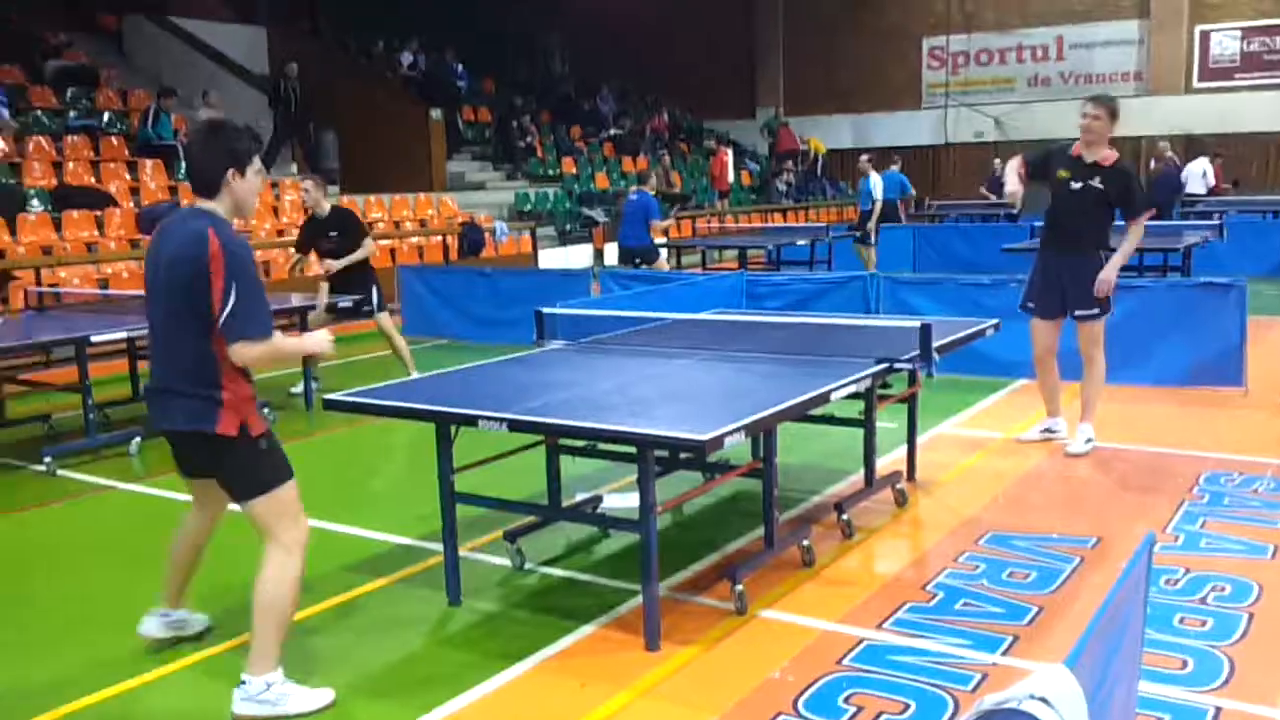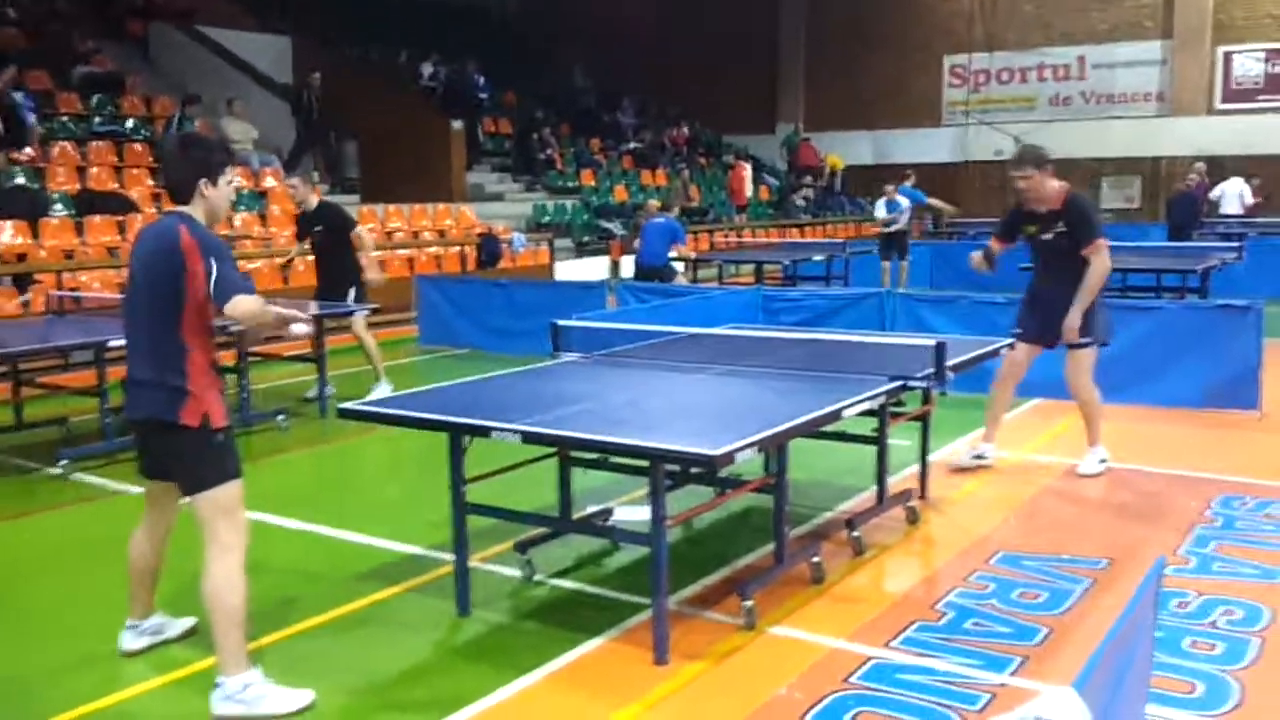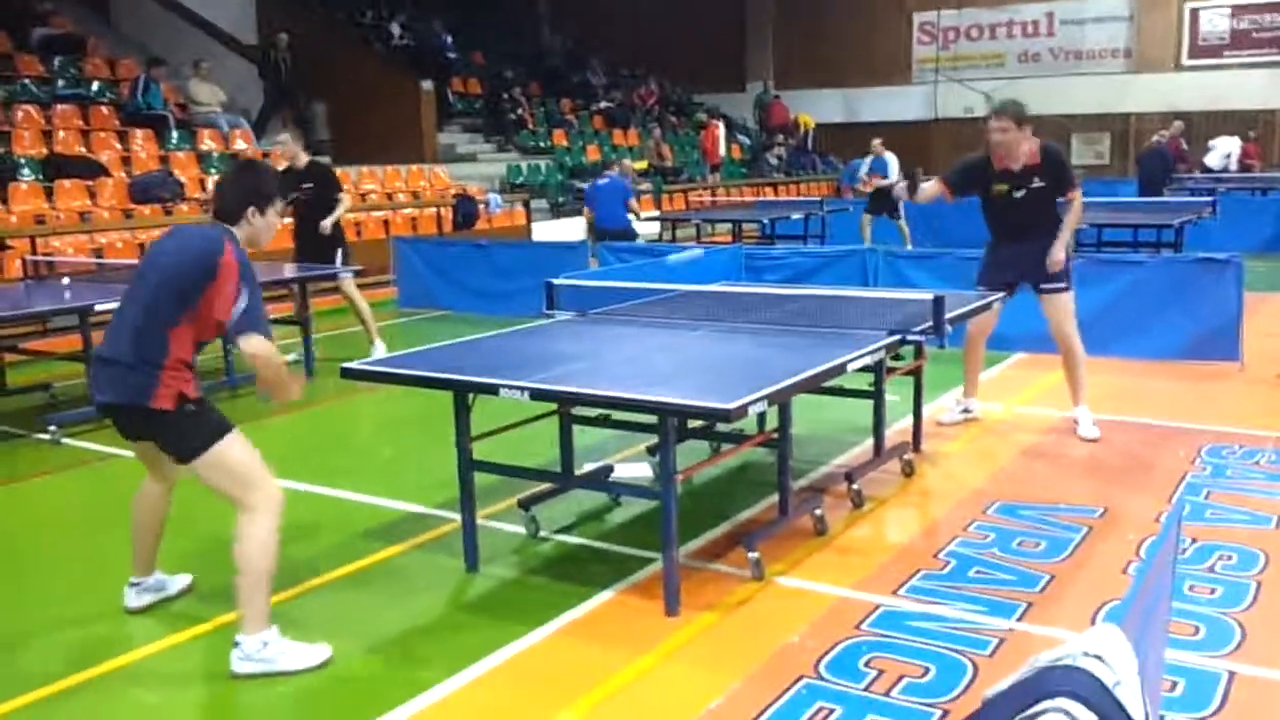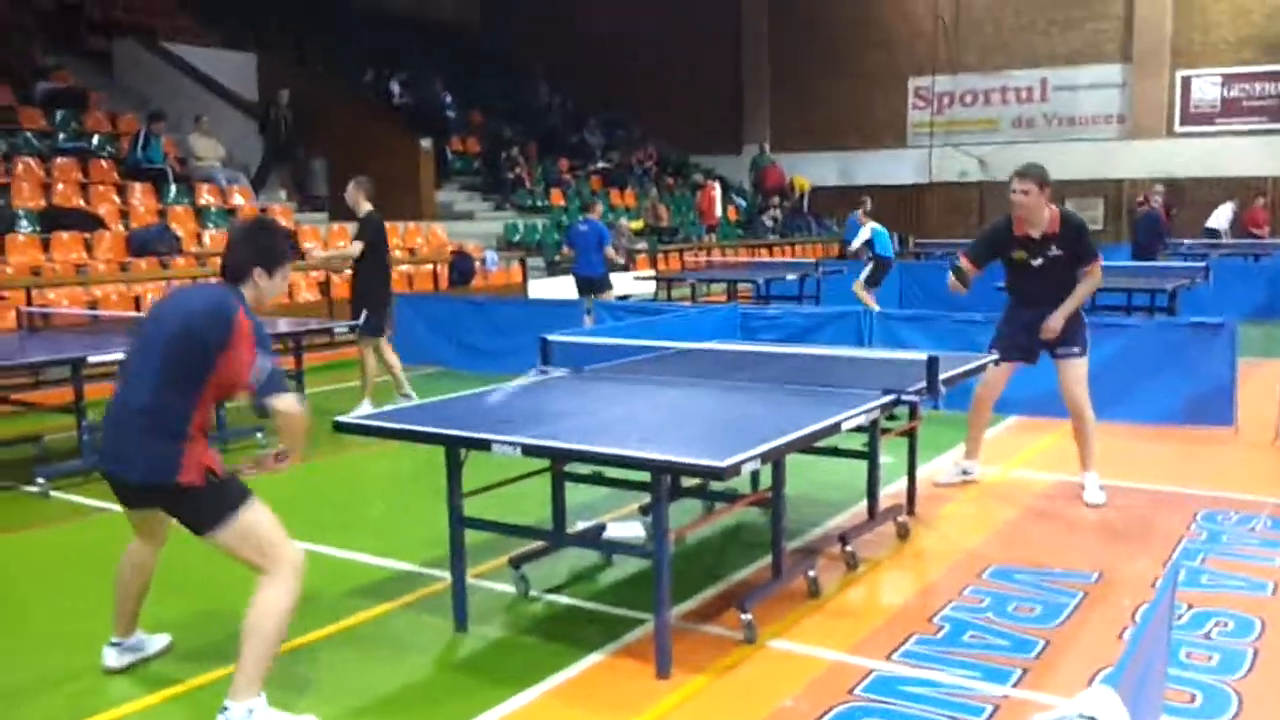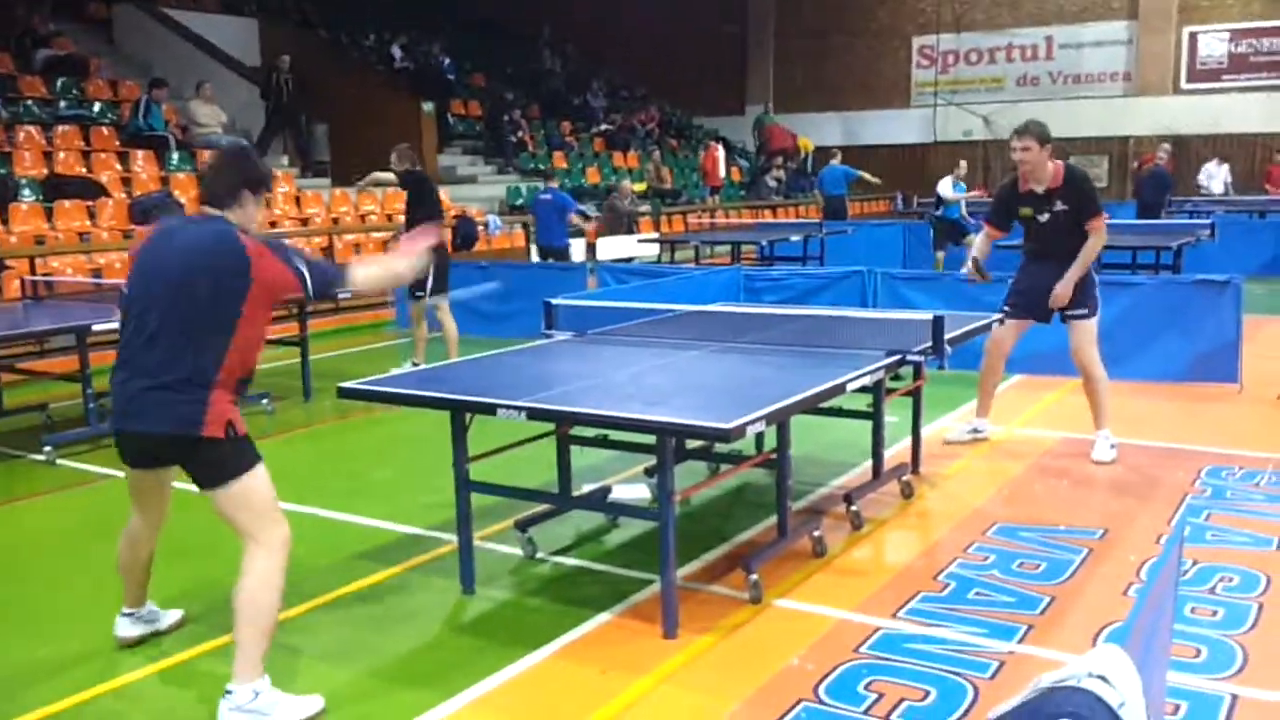
dt=1s
person 1, frame 1
left shoulder: (167, 232)
right shoulder: (226, 246)
right elbow: (247, 350)
left wrist: (277, 336)
right wrist: (308, 345)
left hip: (177, 403)
right hip: (222, 412)
left knee: (208, 505)
right knee: (288, 536)
left ankle: (167, 613)
person 1, frame 2
left shoulder: (154, 235)
right shoulder: (194, 238)
right elbow: (241, 307)
left wrist: (270, 314)
right wrist: (267, 317)
left hip: (146, 398)
right hip: (186, 405)
left knee: (157, 512)
right knee: (227, 537)
left ankle: (140, 624)
person 1, frame 3
left shoulder: (177, 238)
right shoulder: (227, 256)
right elbow: (256, 347)
right wrist: (285, 385)
left hip: (112, 379)
right hip: (156, 389)
left knee: (161, 472)
right knee: (261, 497)
left ankle: (143, 582)
right ankle: (255, 643)
person 1, frame 4
left shoulder: (182, 298)
right shoulder: (238, 321)
right elbow: (284, 406)
right wrist: (290, 446)
left hip: (118, 451)
right hip: (175, 463)
left knee: (150, 534)
right knee: (285, 565)
left ankle: (124, 642)
person 1, frame 5
left shoulder: (157, 238)
right shoulder: (249, 252)
left elbow: (127, 314)
right elbow: (351, 280)
right wrist: (413, 256)
left hip: (132, 408)
right hip: (198, 418)
left knee: (147, 511)
right knee: (269, 540)
left ankle: (134, 615)
person 2, frame 1
left shoulder: (1120, 174)
right shoulder: (1059, 156)
left elbow: (1137, 225)
right elbow: (1017, 163)
left wrist: (1114, 266)
right wrist: (1012, 181)
left hip: (1088, 265)
right hip: (1049, 262)
left knee: (1091, 351)
right knee: (1042, 351)
left ankle: (1086, 427)
right ankle: (1054, 421)
person 2, frame 2
left shoulder: (1076, 206)
right shoulder: (1019, 210)
left elbow: (1101, 262)
right elbow: (996, 245)
left wrist: (1076, 312)
right wrist: (982, 257)
left hip: (1077, 300)
right hip: (1039, 296)
left knee: (1079, 383)
right knee: (1006, 371)
left ankle: (1097, 449)
right ankle: (985, 447)
person 2, frame 3
left shoulder: (1052, 158)
right shoulder: (980, 166)
left elbow: (1075, 201)
right elbow: (938, 188)
left wrist: (1062, 244)
right wrist: (910, 192)
left hip: (1046, 250)
right hip: (1002, 251)
left knee: (1065, 330)
right knee: (976, 330)
left ankle: (1080, 410)
right ankle: (968, 403)
person 2, frame 4
left shoulder: (1072, 226)
right shoulder: (1000, 231)
left elbow: (1093, 275)
right elbow: (964, 267)
left wrist: (1061, 313)
right wrist: (956, 279)
left hip: (1064, 316)
right hip: (1019, 315)
left knee: (1075, 397)
right knee: (984, 390)
left ankle: (1090, 477)
right ankle: (968, 465)
person 2, frame 5
left shoulder: (1076, 181)
right shoulder: (1010, 191)
left elbow: (1097, 235)
right elbow: (988, 234)
left wrist: (1068, 280)
right wrist: (975, 261)
left hip: (1073, 275)
right hip: (1032, 272)
left knee: (1084, 354)
right knee: (994, 347)
left ankle: (1103, 435)
right ankle: (980, 422)
person 3, frame 1
left shoulder: (346, 217)
right shoulder: (308, 226)
left elbow: (370, 247)
right elbow: (301, 256)
left wrist: (341, 263)
right wrist: (294, 266)
left hip: (363, 282)
right hip: (336, 286)
left knee: (386, 327)
right knee: (309, 324)
left ankle: (413, 374)
right ankle: (311, 378)
person 3, frame 2
left shoulder: (331, 211)
right shoulder: (303, 217)
left elbow: (362, 235)
left wrist: (370, 266)
right wrist: (291, 257)
left hip: (348, 277)
right hip: (326, 281)
left knee: (358, 329)
left ankle: (382, 382)
right ankle: (324, 384)
person 3, frame 3
left shoulder: (322, 171)
right shoulder: (285, 177)
left elbow: (345, 201)
left wrist: (331, 220)
left hip: (331, 242)
right hip: (304, 243)
left knee: (348, 290)
left ankle: (377, 343)
person 3, frame 4
left shoulder: (369, 220)
right shoulder: (370, 220)
left elbow: (354, 251)
left wrist: (324, 256)
right wrist: (337, 261)
left hip: (371, 294)
right hip: (374, 293)
left knee: (365, 347)
right knee: (380, 345)
left ankle: (367, 402)
right ankle: (406, 393)
person 3, frame 5
left shoulder: (419, 178)
right shoulder: (419, 182)
left elbow: (381, 177)
left wrist: (362, 183)
right wrist: (404, 233)
left hip: (431, 258)
left knee: (442, 312)
right knee: (416, 312)
right ankle: (417, 362)
